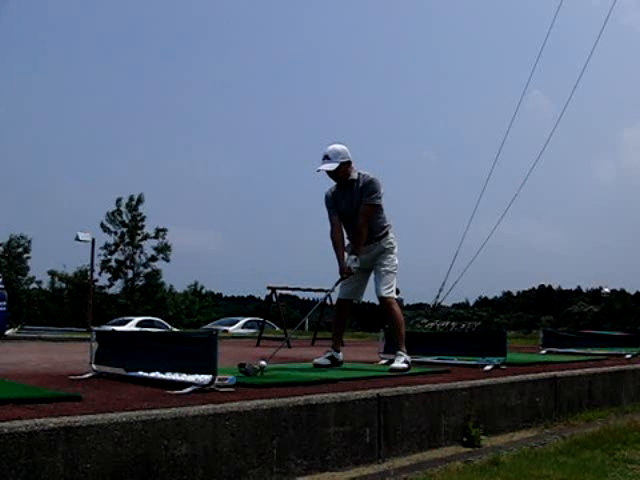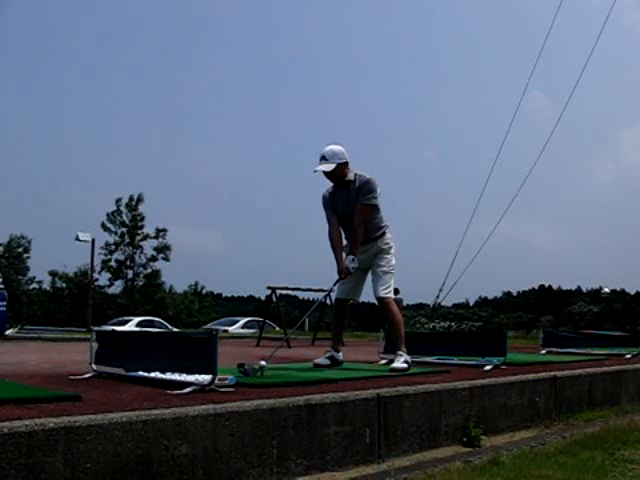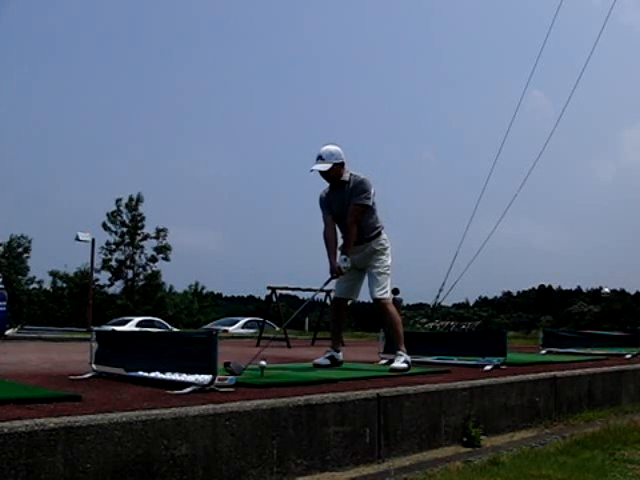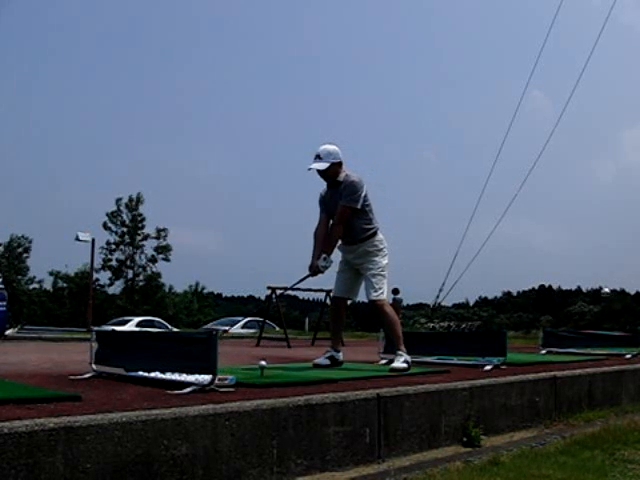
dt=1s
person 1, frame 1
left shoulder: (369, 183)
right shoulder: (331, 195)
left elbow: (363, 223)
right elbow: (336, 229)
left wrist: (354, 256)
right wrist: (342, 261)
left hip: (381, 245)
right hip: (356, 249)
left knee: (386, 297)
right knee: (342, 300)
left ankle: (402, 353)
right ankle: (335, 352)
person 1, frame 2
left shoulder: (366, 183)
right shoulder: (329, 196)
left elbow: (360, 223)
right elbow: (334, 229)
left wrist: (352, 257)
right wrist: (340, 262)
left hip: (378, 245)
right hip: (353, 249)
left knee: (384, 297)
right knee: (340, 300)
left ankle: (402, 353)
right ankle: (335, 352)
person 1, frame 3
left shoulder: (361, 184)
right shoulder: (325, 196)
left elbow: (352, 223)
right elbow: (329, 229)
left wrist: (344, 256)
right wrist: (333, 260)
left hip: (374, 246)
right hip: (351, 250)
left knee: (381, 299)
right knee: (339, 300)
left ankle: (402, 353)
right ankle: (335, 352)
person 1, frame 4
left shoulder: (353, 184)
right shoulder: (325, 194)
left elbow: (338, 224)
right elbow: (322, 227)
left wrist: (326, 257)
right wrist: (315, 258)
left hip: (370, 248)
right hip: (348, 250)
left knee: (378, 300)
right knee: (337, 300)
left ankle: (402, 353)
right ankle: (335, 352)
